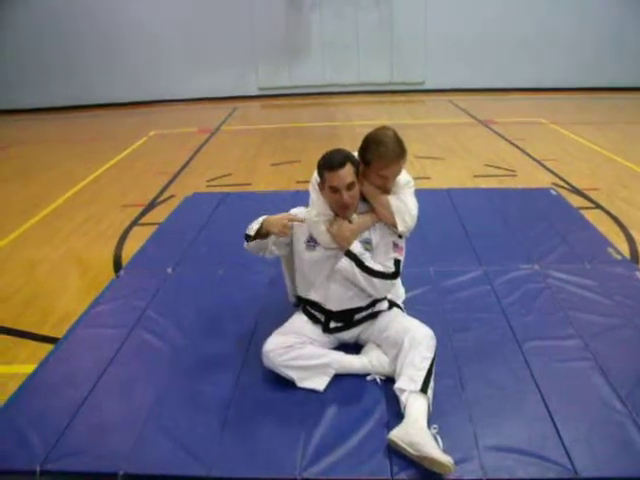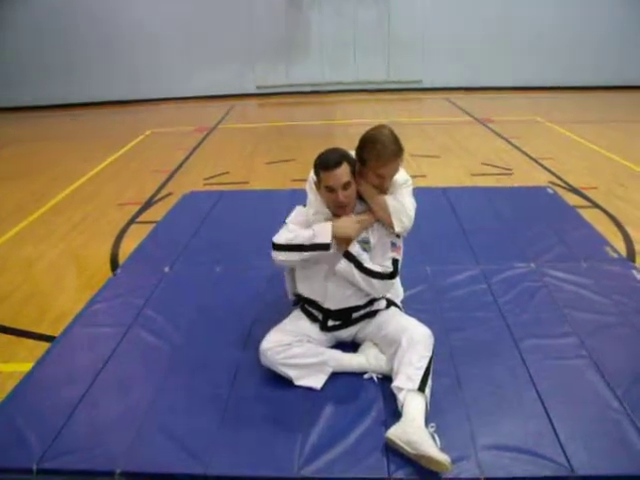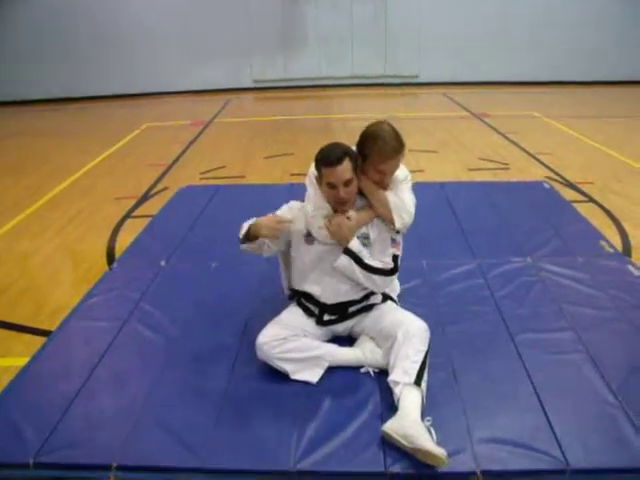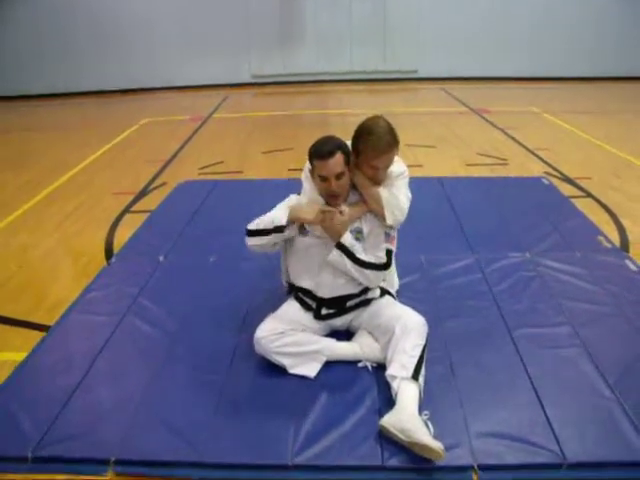
dt=0.4s
person 1, frame 1
left shoulder: (381, 223)
right shoulder: (304, 218)
left elbow: (383, 285)
right elbow: (259, 246)
left wrist: (350, 247)
right wrist: (266, 225)
left hip: (372, 315)
right hip: (318, 317)
left knee: (421, 337)
right knee: (274, 352)
left ankle: (415, 425)
right ankle: (372, 362)
person 1, frame 2
left shoulder: (379, 222)
right shoulder: (306, 215)
left elbow: (382, 284)
right elbow: (280, 250)
left wrist: (349, 248)
right wrist: (333, 230)
left hip: (368, 313)
right hip: (316, 316)
left knee: (419, 336)
right knee: (271, 350)
left ankle: (412, 424)
right ankle: (370, 361)
person 1, frame 3
left shoulder: (378, 217)
right shoulder: (299, 212)
left elbow: (384, 280)
right elbow: (255, 242)
left wrist: (349, 243)
right wrist: (256, 227)
left hip: (365, 307)
right hip: (312, 309)
left knee: (415, 330)
right knee: (268, 345)
left ankle: (409, 418)
right ankle: (366, 354)
person 1, frame 4
left shoulder: (374, 211)
right shoulder: (298, 204)
left elbow: (376, 274)
right elbow: (255, 238)
left wrist: (341, 237)
right wrist: (291, 216)
left hip: (363, 302)
right hip: (309, 304)
left knee: (413, 325)
right knee: (265, 339)
left ankle: (405, 412)
right ankle: (363, 349)
